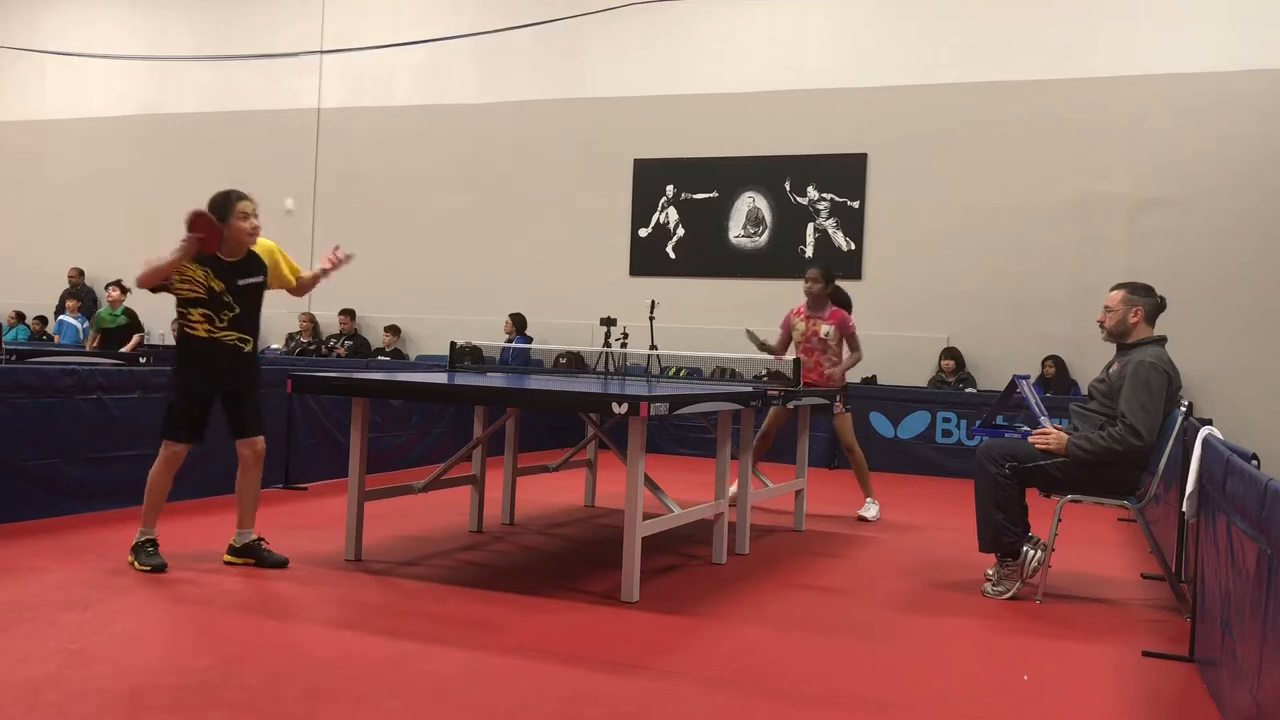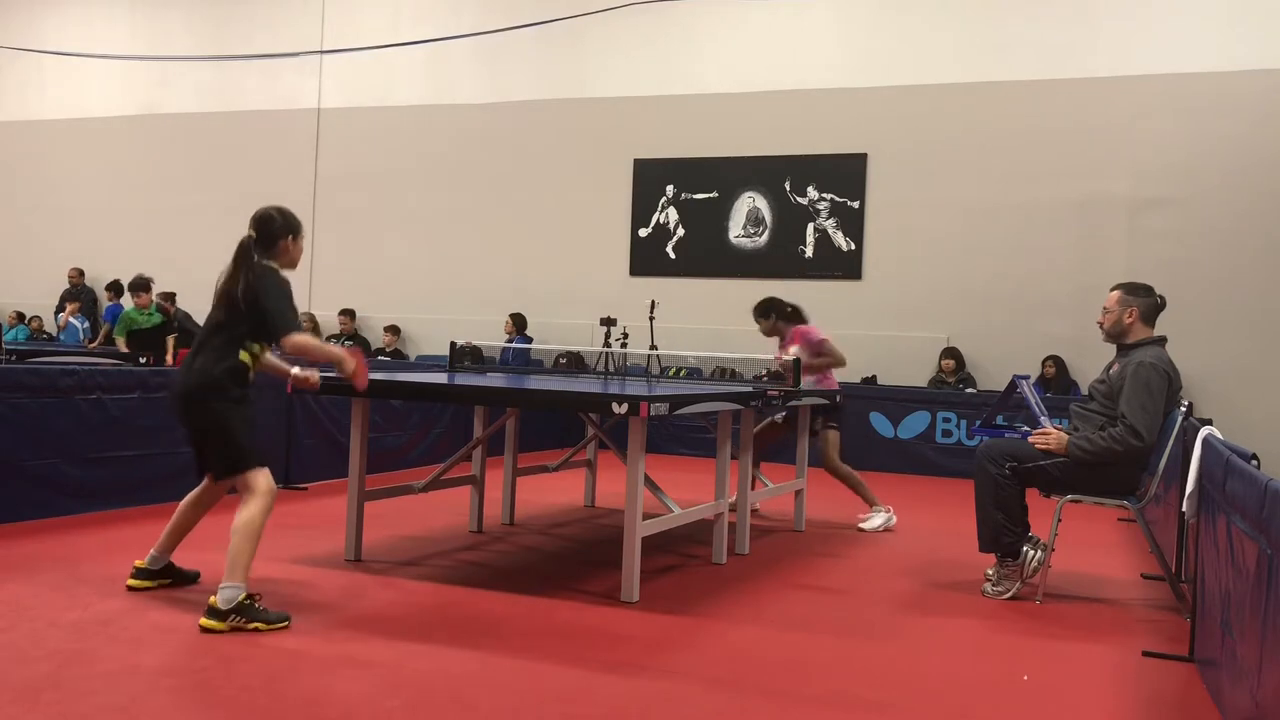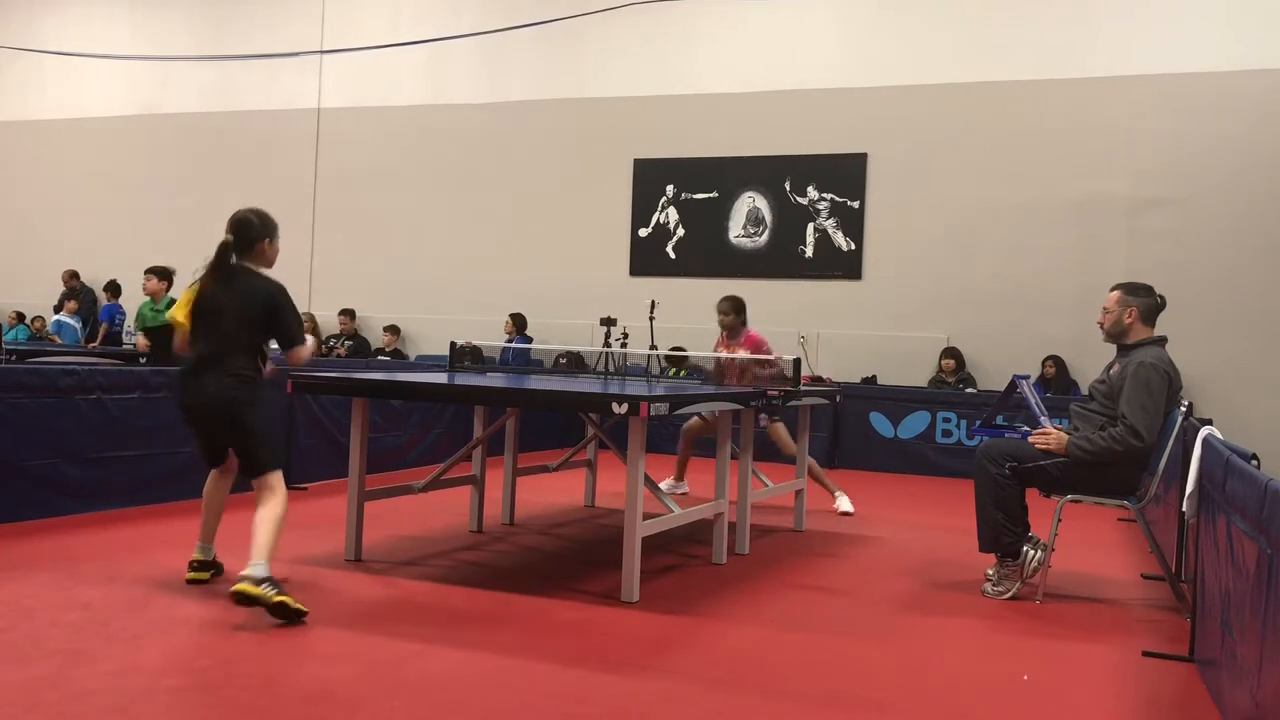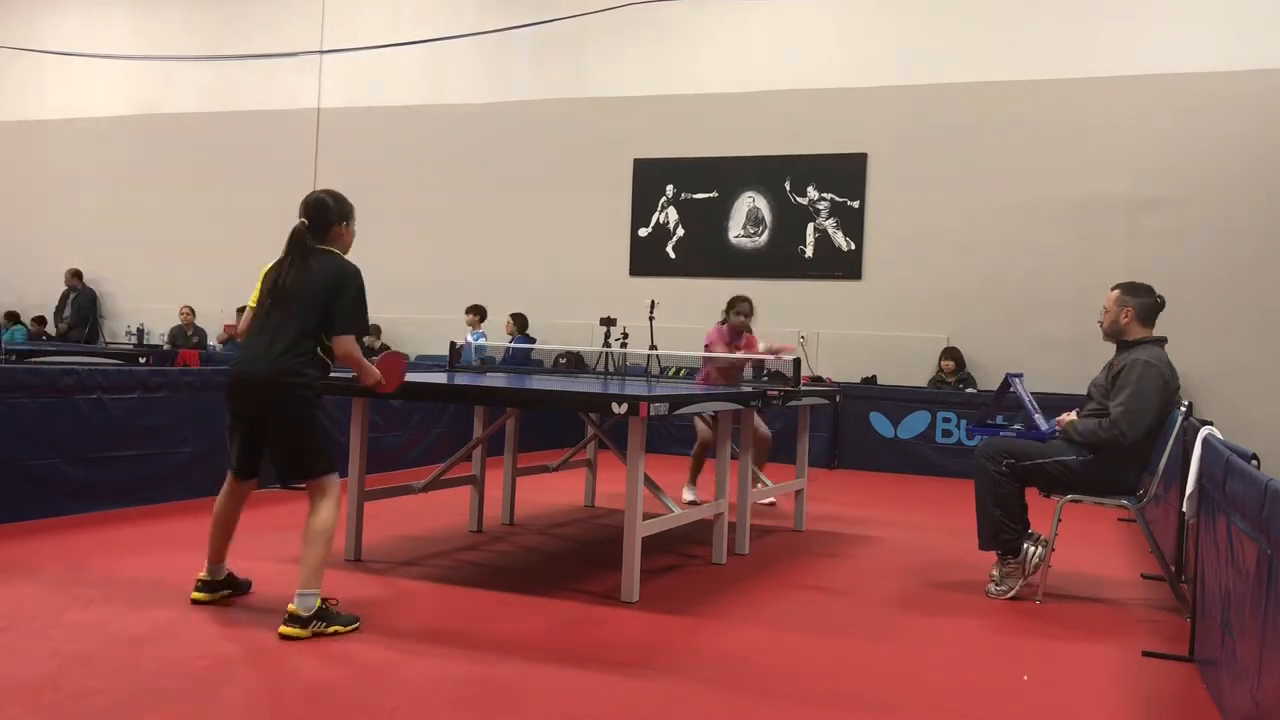
dt=1s
person 1, frame 1
left shoulder: (264, 255)
right shoulder: (196, 255)
left elbow: (298, 287)
right elbow: (143, 281)
left wrist: (321, 272)
right wrist: (178, 258)
left hip: (242, 368)
right hip: (195, 368)
left knee: (252, 449)
right knee: (174, 452)
left ankle: (243, 541)
right ankle: (144, 539)
person 1, frame 2
left shoulder: (246, 277)
right shoulder: (270, 280)
right elbow: (292, 339)
left wrist: (291, 374)
right wrist: (341, 356)
left hip: (199, 391)
right hip: (213, 396)
left knee: (220, 482)
right knee: (259, 488)
left ankle: (153, 565)
right ankle: (229, 603)
person 1, frame 3
left shoulder: (207, 282)
right shoulder: (268, 291)
left elbow: (183, 343)
right elbow: (301, 352)
right wrist: (310, 343)
left hip: (195, 394)
right hip: (231, 398)
left knee: (225, 467)
right knee: (272, 492)
left ankle: (203, 559)
right ankle: (256, 576)
person 1, frame 4
left shoulder: (279, 266)
right shoulder: (344, 273)
left elbow: (245, 328)
right elbow: (344, 347)
right wrist: (368, 373)
left hip: (244, 380)
right hip: (289, 388)
left knee: (238, 480)
right knee: (326, 490)
left ankle: (212, 577)
right ankle: (305, 609)
person 2, frame 1
left shoulder: (1147, 364)
right shoulder: (1130, 356)
left elbow: (1133, 437)
left wrist: (1069, 445)
right wrist: (1067, 433)
left hip: (1109, 468)
right hip: (1095, 455)
left knee: (993, 455)
right knee: (997, 452)
left ankle: (1013, 554)
right ankle: (1020, 545)
person 2, frame 2
left shoulder: (1147, 365)
right shoulder: (1131, 357)
left elbow: (1133, 438)
left wrist: (1070, 445)
right wrist: (1067, 434)
left hip: (1108, 468)
right hip: (1092, 454)
left knee: (993, 455)
right knee: (996, 452)
left ankle: (1012, 554)
right ankle: (1020, 544)
person 2, frame 3
left shoulder: (1147, 366)
right shoulder: (1132, 357)
left elbow: (1133, 438)
left wrist: (1070, 446)
right wrist: (1067, 434)
left hip: (1108, 469)
right hip: (1093, 455)
left knee: (994, 454)
right knee: (998, 451)
left ankle: (1013, 554)
right ankle: (1020, 544)
person 2, frame 4
left shoulder: (1145, 365)
right shoulder: (1133, 356)
left elbow: (1120, 432)
left wrist: (1073, 427)
right wrist: (1077, 419)
left hip: (1106, 466)
right hip: (1094, 453)
left knee: (994, 454)
right knee: (998, 450)
left ankle: (1014, 551)
right ankle: (1020, 543)
person 3, frame 1
left shoulder: (841, 317)
right shoulder: (794, 316)
left elbow: (857, 352)
right elbow: (778, 351)
left wrist: (842, 369)
right wrist: (764, 346)
left hip: (831, 386)
right hip: (798, 384)
left knee: (849, 444)
right knee: (765, 433)
left ankle: (870, 500)
person 3, frame 2
left shoulder: (805, 333)
right shoulder: (782, 345)
left elbow: (840, 360)
left wrist: (805, 365)
left hip: (825, 403)
left knee: (831, 462)
right knee: (756, 439)
left ankle: (881, 509)
person 3, frame 3
left shoulder: (755, 341)
right shoulder: (721, 342)
right elbow: (718, 377)
left knee: (791, 450)
right knee: (688, 431)
left ankle: (838, 494)
right ankle: (677, 482)
person 3, frame 4
left shoulder: (750, 340)
right shoulder: (715, 334)
right elbow: (723, 363)
right wrist: (757, 354)
left knee: (763, 436)
right knee: (706, 439)
right ankle: (690, 485)
